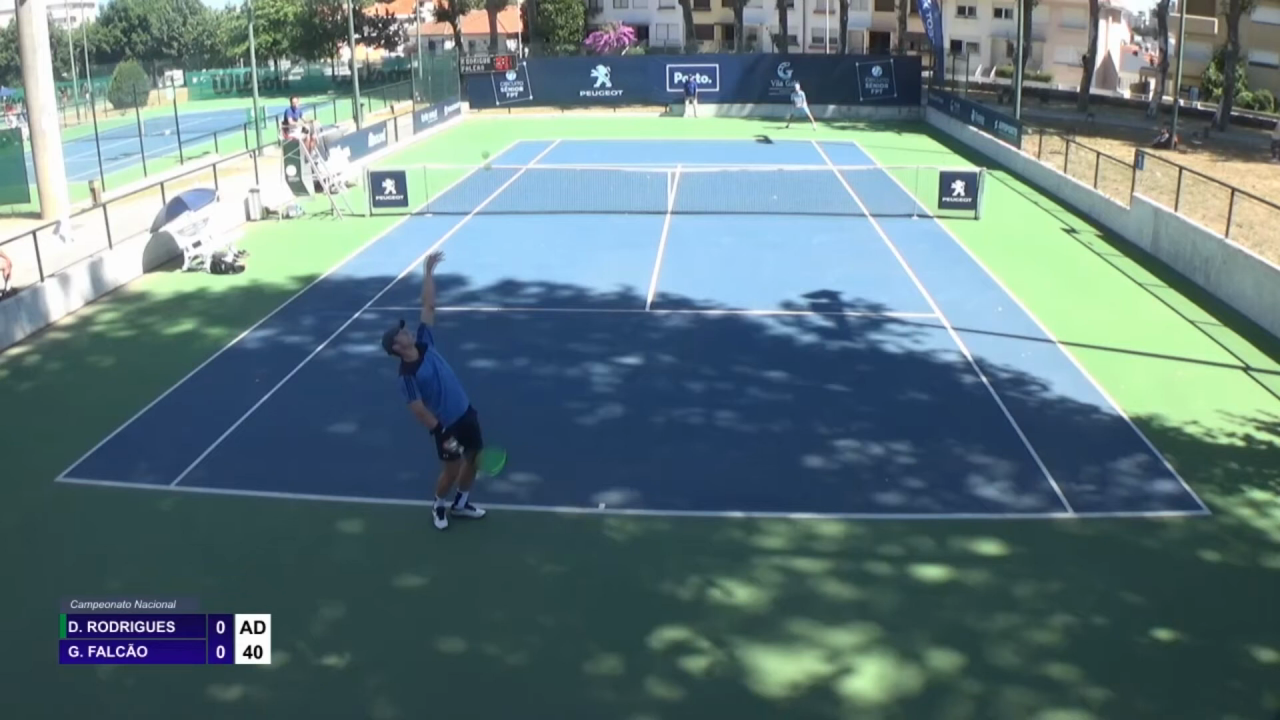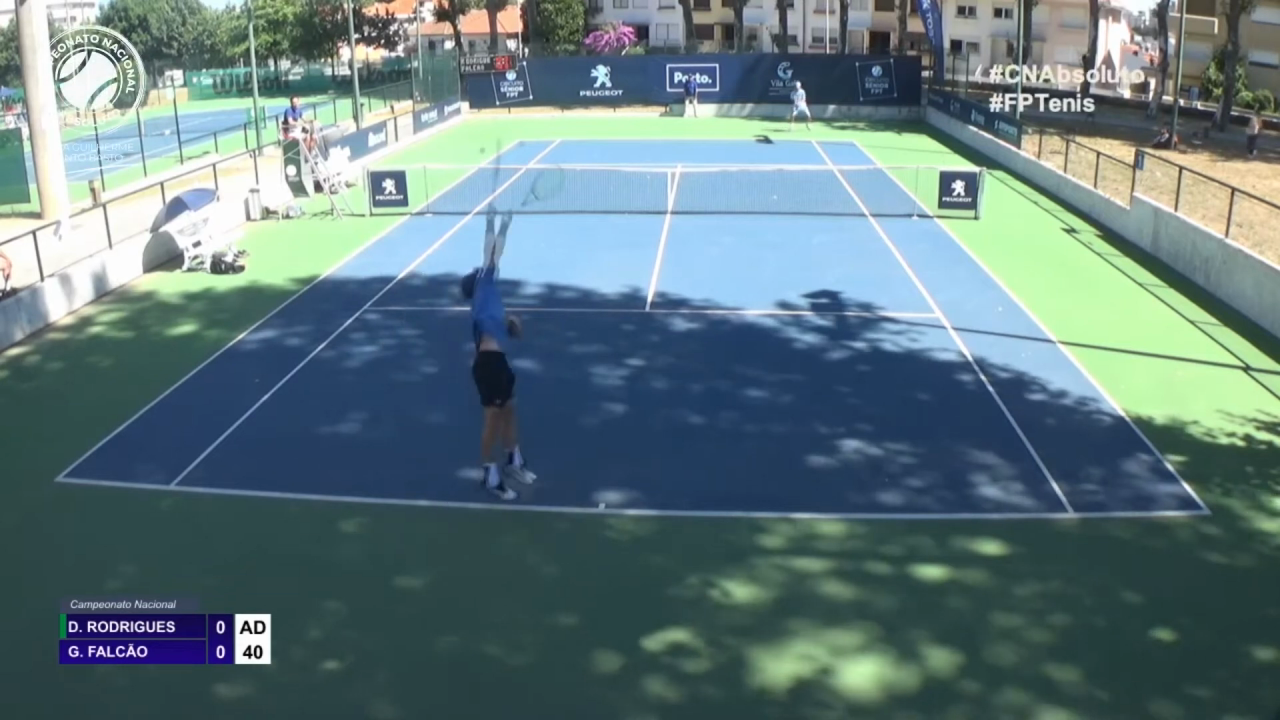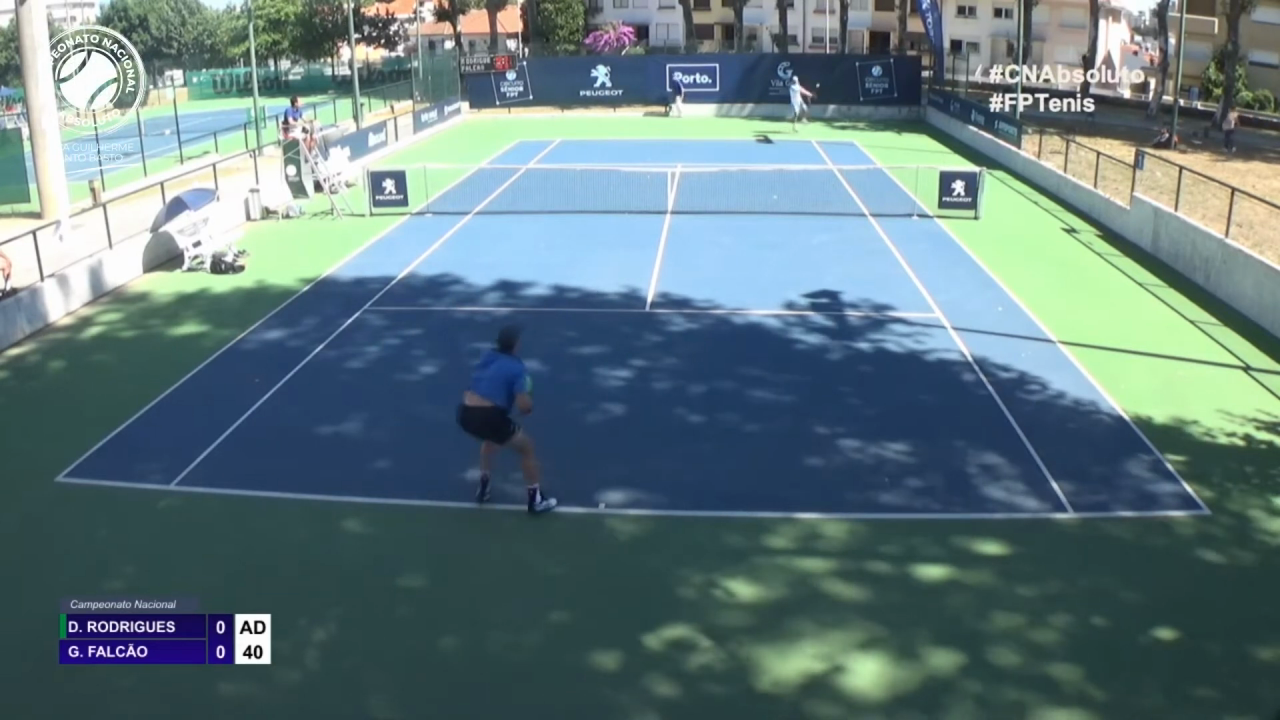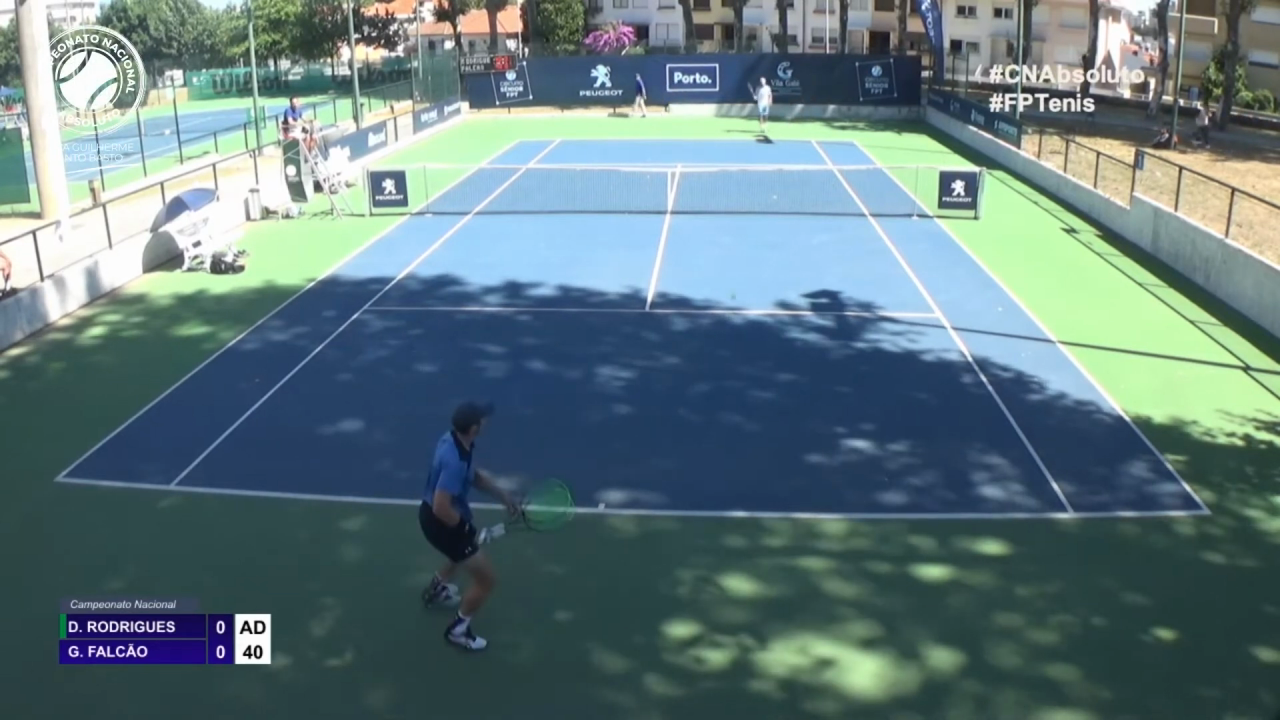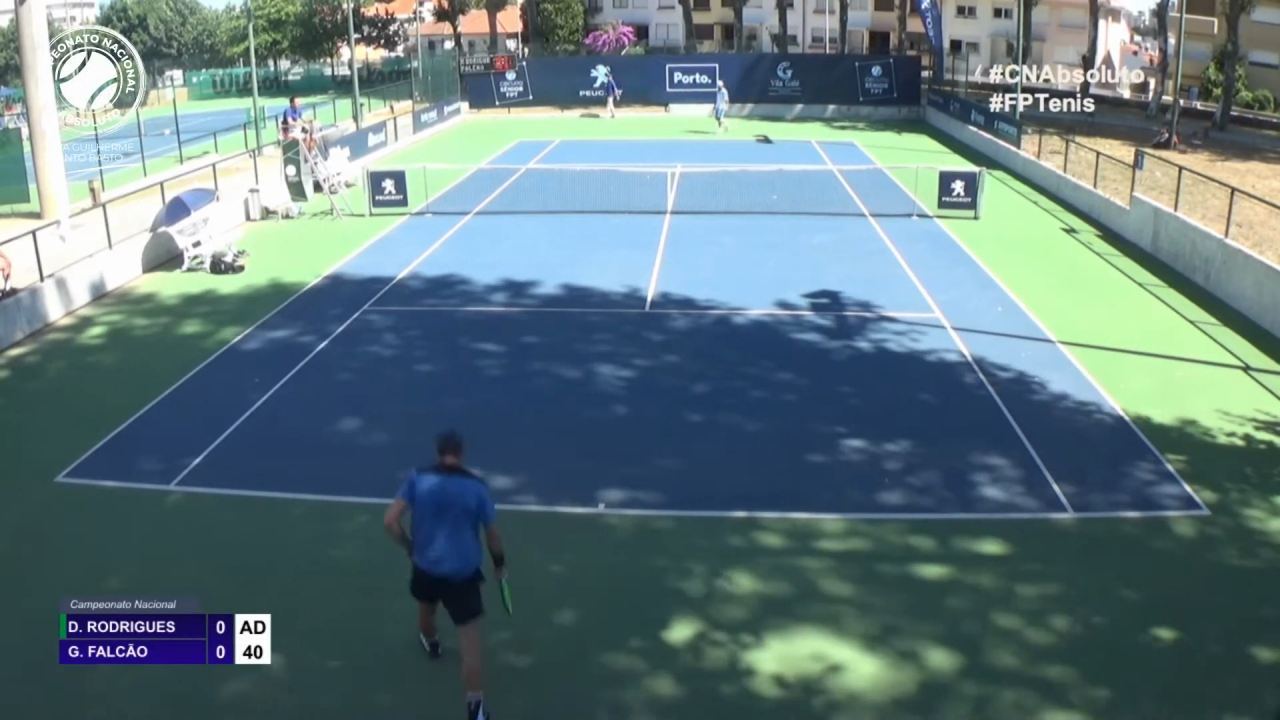
dt=1s
person 1, frame 1
left shoulder: (424, 343)
right shoulder: (407, 376)
left elbow: (428, 305)
right elbow: (420, 411)
left wrist: (429, 271)
right wrist: (443, 435)
left hip: (465, 412)
right hip: (445, 425)
left knee: (474, 460)
right knee: (452, 470)
left ankle: (460, 503)
right ankle: (439, 505)
person 1, frame 2
left shoulder: (485, 301)
right shoulder: (483, 292)
left elbow: (513, 333)
right elbow: (490, 261)
left wrist: (510, 322)
left hip: (498, 362)
right hip: (490, 362)
left knee: (509, 410)
right knee: (494, 424)
left ankle: (514, 463)
right ankle: (491, 478)
person 1, frame 3
left shoulder: (487, 357)
right shoulder: (516, 367)
right elbow: (523, 406)
right wrist: (527, 407)
left hip: (465, 413)
right hip: (488, 415)
left knee: (491, 439)
right knee: (526, 450)
left ankle: (484, 487)
right ankle: (535, 499)
person 1, frame 4
left shoulder: (452, 440)
right shoulder: (454, 461)
left elbow: (472, 475)
right elbow: (440, 508)
left wrist: (502, 494)
right wrist: (469, 533)
left hip: (451, 516)
right hip: (439, 522)
left knee: (466, 556)
right knee: (486, 579)
left ankle: (437, 589)
right ankle: (459, 629)
person 1, frame 5
left shoulder: (417, 480)
right shoulder: (476, 486)
left elbow: (390, 521)
right elbow: (492, 534)
left wrist: (410, 547)
right wrist: (499, 562)
left hip: (425, 569)
right hip: (463, 572)
left knee: (425, 611)
right knee: (471, 642)
left ankle: (430, 642)
